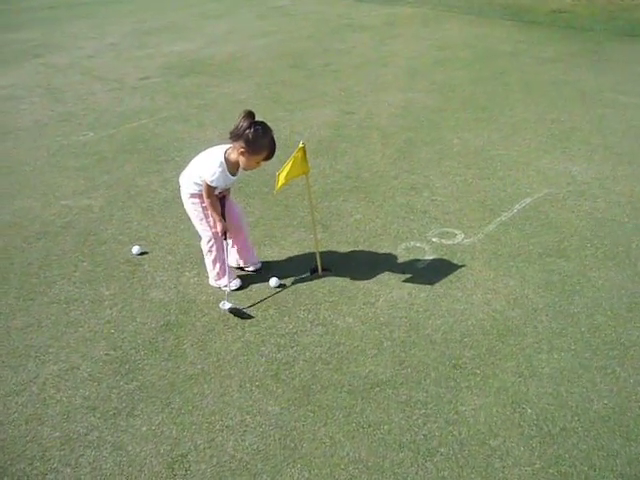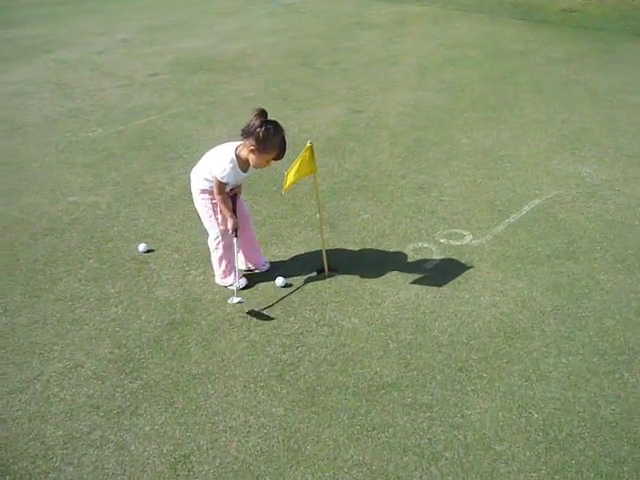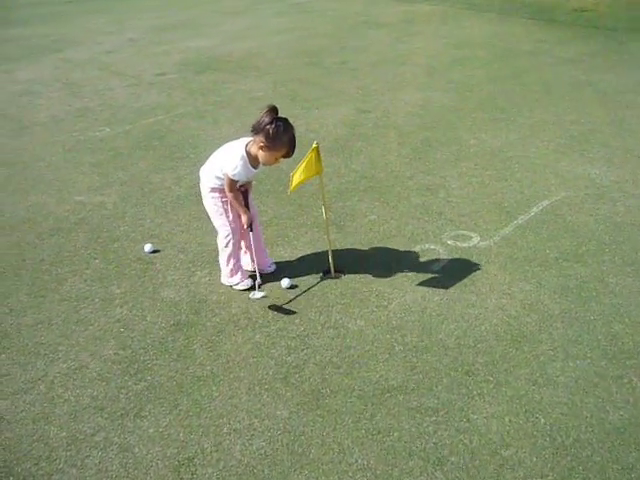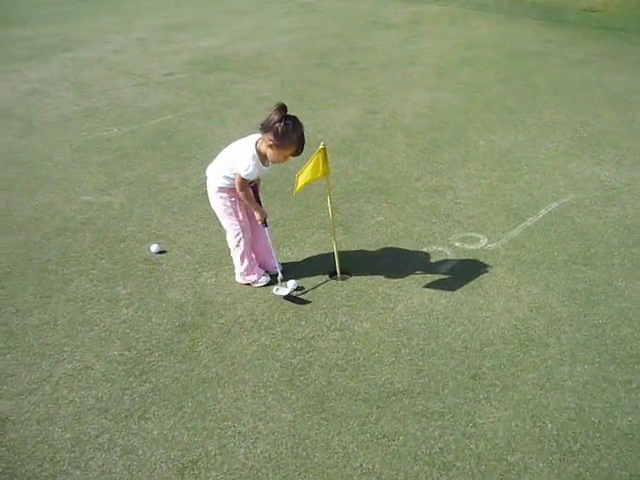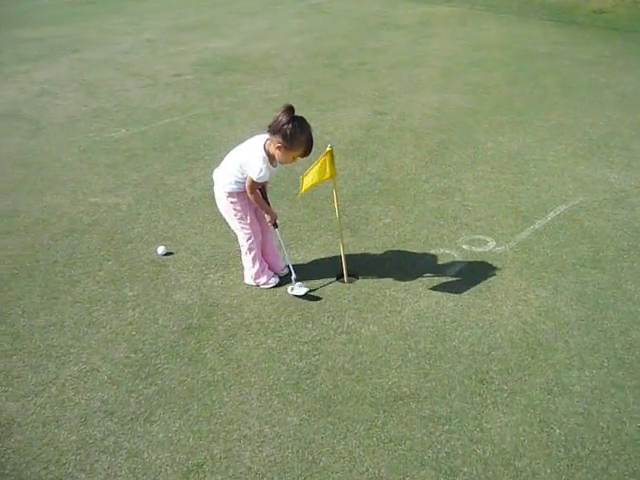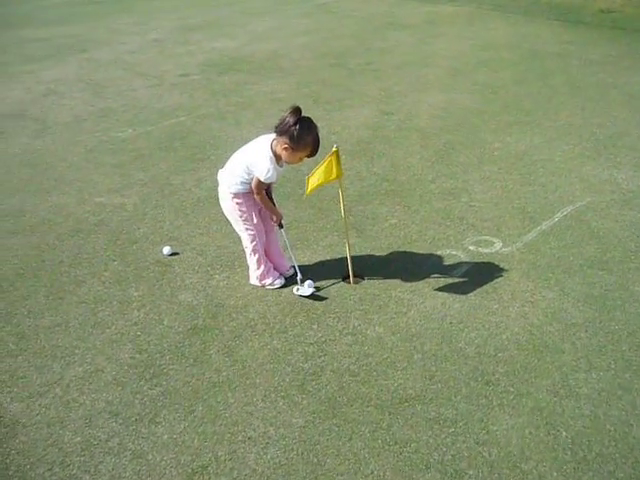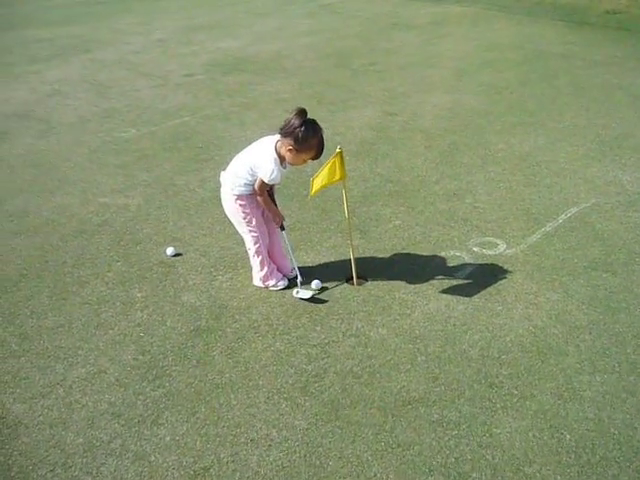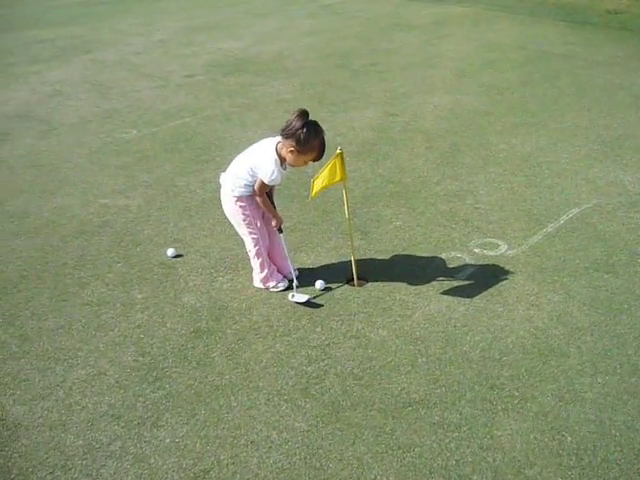
dt=0.1s
person 1, frame 1
left shoulder: (234, 153)
right shoulder: (216, 168)
right elbow: (208, 197)
left wrist: (226, 189)
right wrist: (219, 221)
left hip: (216, 189)
right hip: (196, 194)
left knee: (236, 222)
right knee: (213, 235)
left ankle: (243, 259)
right ankle: (219, 277)
person 1, frame 2
left shoulder: (244, 151)
right shoulder: (226, 165)
right elbow: (219, 193)
left wrist: (237, 186)
right wrist: (230, 217)
left hip: (227, 187)
right hip: (206, 190)
left knee: (244, 223)
right knee: (221, 232)
left ankle: (250, 261)
right ankle: (225, 275)
person 1, frame 3
left shoulder: (254, 146)
right shoulder: (238, 162)
right elbow: (230, 190)
left wrist: (247, 183)
right wrist: (244, 213)
left hip: (233, 184)
right hip: (215, 188)
left knee: (251, 223)
right knee: (230, 230)
left ankle: (256, 262)
right ankle: (232, 274)
person 1, frame 4
left shoulder: (262, 142)
right shoulder: (249, 161)
right elbow: (241, 189)
left wrist: (256, 180)
right wrist: (257, 210)
left hip: (240, 183)
right hip: (223, 188)
left knee: (258, 223)
right knee: (240, 230)
left ankle: (263, 262)
right ankle: (247, 273)
person 1, frame 5
left shoulder: (269, 141)
right shoulder: (260, 164)
right elbow: (251, 191)
left wrist: (262, 184)
right wrist: (268, 211)
left hip: (244, 187)
right hip: (230, 192)
left knee: (264, 226)
right knee: (250, 233)
left ankle: (272, 264)
right ankle: (257, 275)
person 1, frame 6
left shoulder: (275, 140)
right shoulder: (267, 165)
right elbow: (257, 192)
left wrist: (268, 187)
right wrist: (274, 211)
left hip: (249, 186)
right hip: (235, 193)
left knee: (269, 226)
right knee: (254, 234)
left ankle: (277, 265)
right ankle: (262, 276)
person 1, frame 7
left shoulder: (279, 141)
right shoulder: (272, 167)
right elbow: (260, 192)
left wrist: (270, 189)
right wrist: (276, 214)
left hip: (251, 188)
right hip: (237, 194)
left knee: (271, 228)
right knee: (257, 236)
left ankle: (281, 267)
right ankle: (266, 277)
person 1, frame 8
left shoulder: (280, 143)
right shoulder: (272, 168)
right elbow: (259, 193)
left wrist: (270, 191)
right wrist: (274, 215)
left hip: (250, 190)
right hip: (237, 196)
left knee: (271, 229)
right knee: (257, 237)
left ankle: (281, 268)
right ankle: (266, 278)
